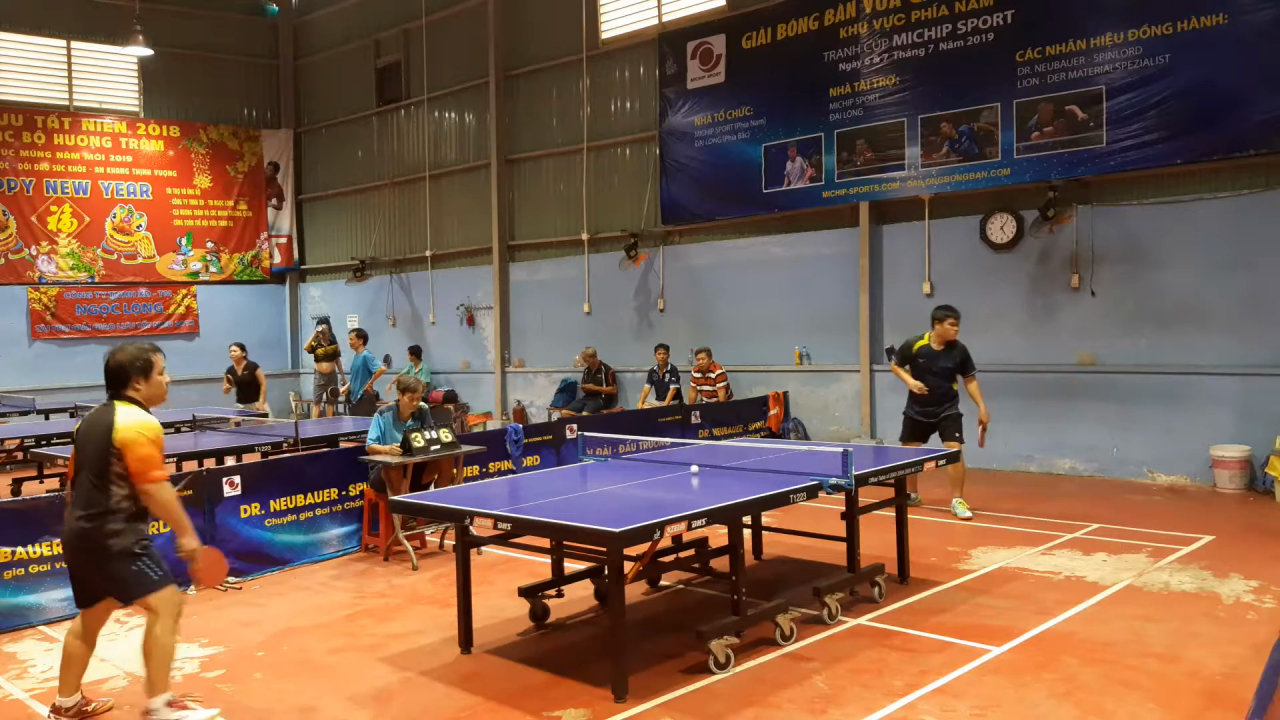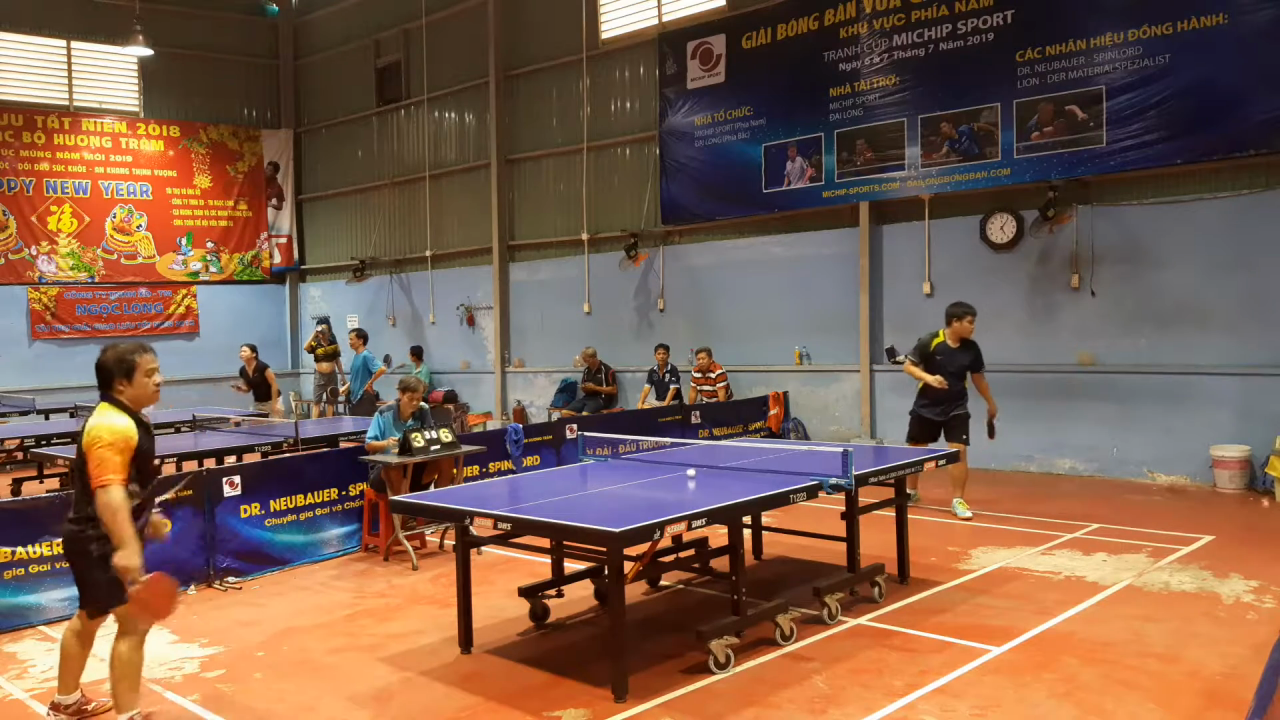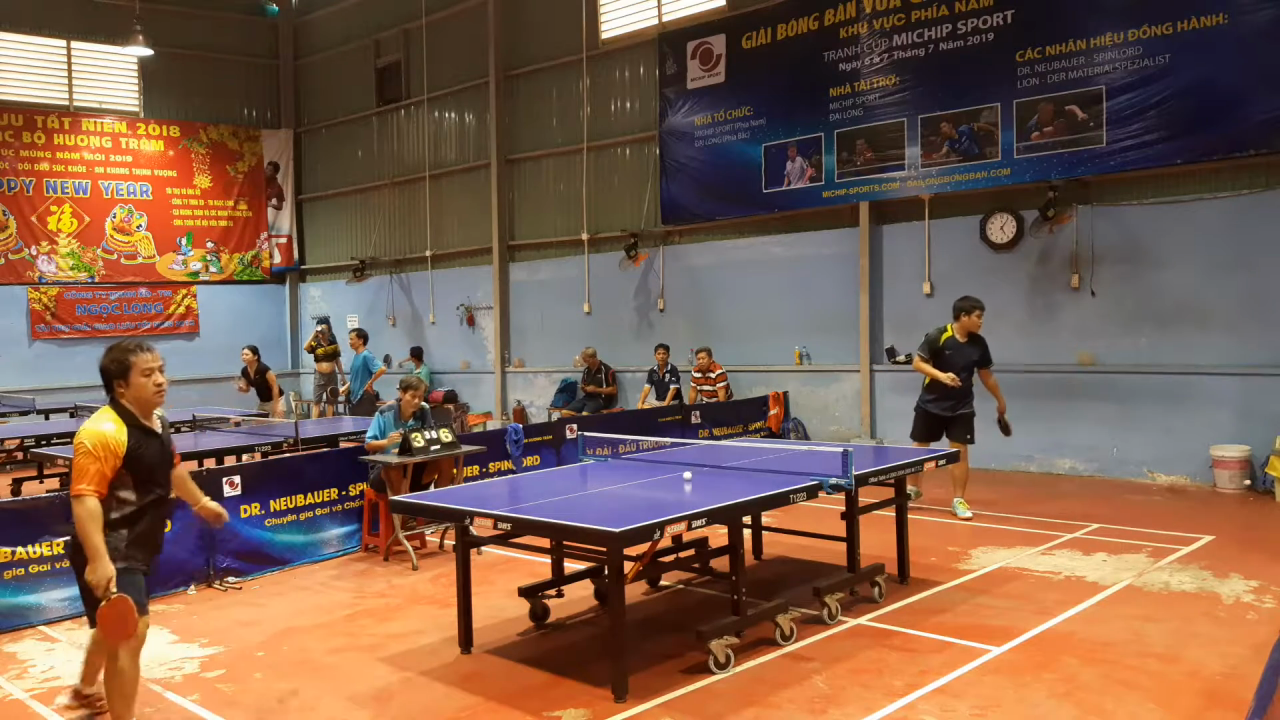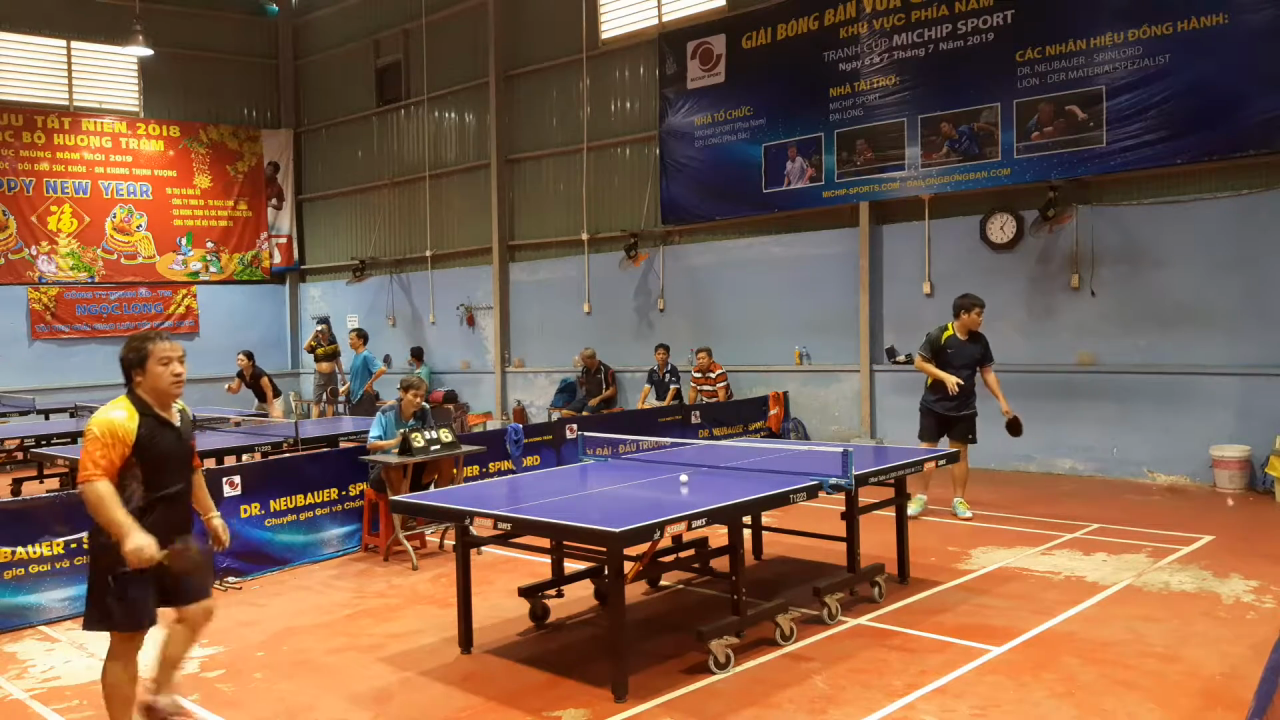
dt=0.2s
person 1, frame 1
left shoulder: (95, 419)
right shoulder: (138, 423)
right elbow: (153, 486)
left wrist: (72, 524)
right wrist: (186, 533)
left hip: (80, 533)
right hip: (112, 536)
left knee: (91, 615)
right knee: (166, 605)
person 1, frame 2
left shoulder: (110, 418)
right shoulder: (115, 426)
right elbow: (108, 490)
left wrist: (149, 515)
right wrist: (127, 547)
left hip: (89, 537)
right hip: (101, 542)
left knee: (89, 618)
right knee: (135, 622)
person 1, frame 3
left shoulder: (154, 420)
right shoulder: (103, 431)
left elbow: (170, 469)
right elbow: (84, 497)
left wrist: (201, 503)
right wrist: (99, 558)
left hip: (138, 544)
right hip: (112, 550)
right knee: (133, 631)
person 1, frame 4
left shoulder: (181, 414)
right shoulder: (115, 420)
right elbow: (92, 482)
left wrist: (210, 514)
right wrist: (130, 534)
left hip: (173, 544)
right hip: (127, 551)
left knee: (197, 611)
right knee: (128, 638)
person 2, frame 1
left shoulder: (959, 350)
right shoulder: (914, 345)
left elbow: (970, 380)
right elbow: (896, 365)
left wrist: (982, 407)
right wrist: (910, 381)
left hip: (947, 410)
right hip: (917, 410)
left knee: (955, 451)
left ankle: (958, 500)
right ankle: (912, 494)
person 2, frame 2
left shoulder: (972, 348)
right shoulder: (929, 342)
left elbow: (978, 377)
right elbow: (909, 366)
left wrist: (991, 403)
right wrist: (928, 378)
left hip: (956, 409)
right hip: (926, 407)
left knee: (959, 452)
left ankle: (958, 501)
right ankle: (911, 491)
person 2, frame 3
left shoulder: (979, 343)
right shoulder: (937, 337)
left elbow: (985, 373)
right elbow: (917, 362)
left wrist: (1000, 400)
right wrist: (941, 375)
left hip: (962, 407)
right hip: (931, 404)
left knee: (960, 452)
right knee: (919, 449)
left ankle: (959, 501)
right ankle: (913, 488)
person 2, frame 4
left shoulder: (980, 341)
right shoulder: (939, 336)
left elbow: (987, 371)
right elbow: (919, 362)
left wrist: (1002, 401)
right wrist: (945, 376)
left hip: (964, 407)
right hip: (935, 404)
left knee: (960, 452)
right knee: (927, 450)
left ankle: (958, 500)
right ankle: (919, 497)
